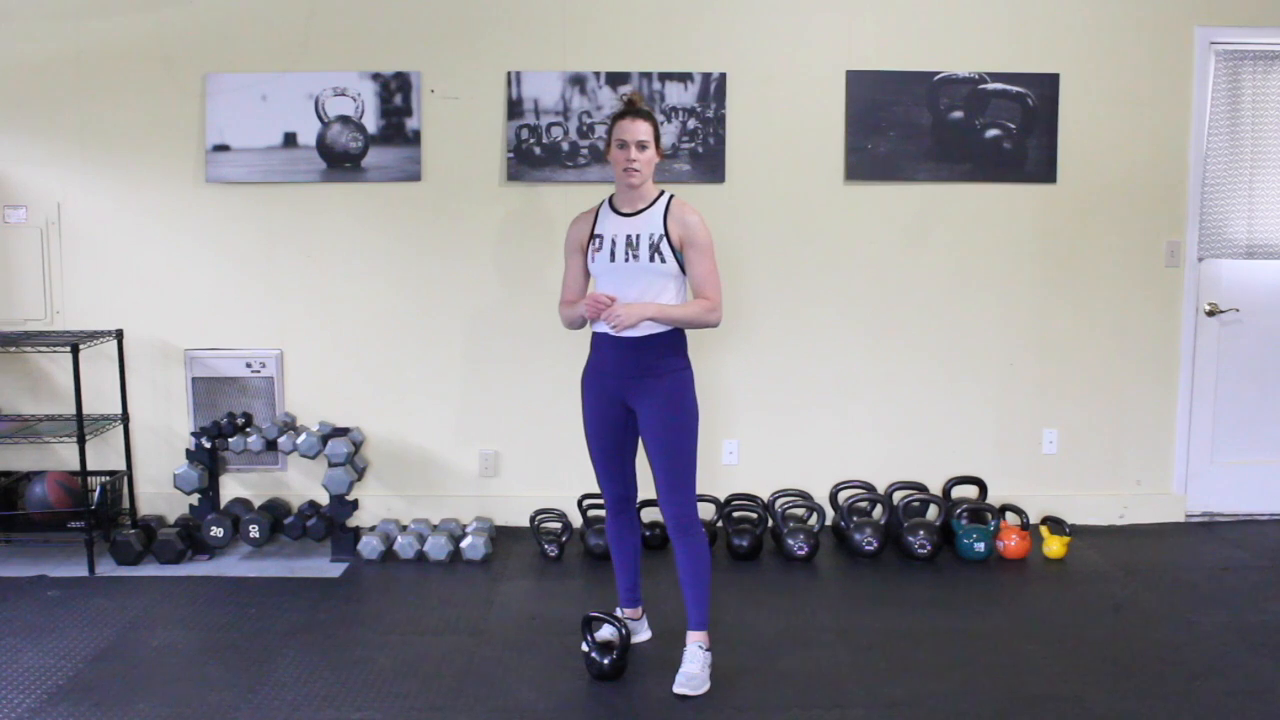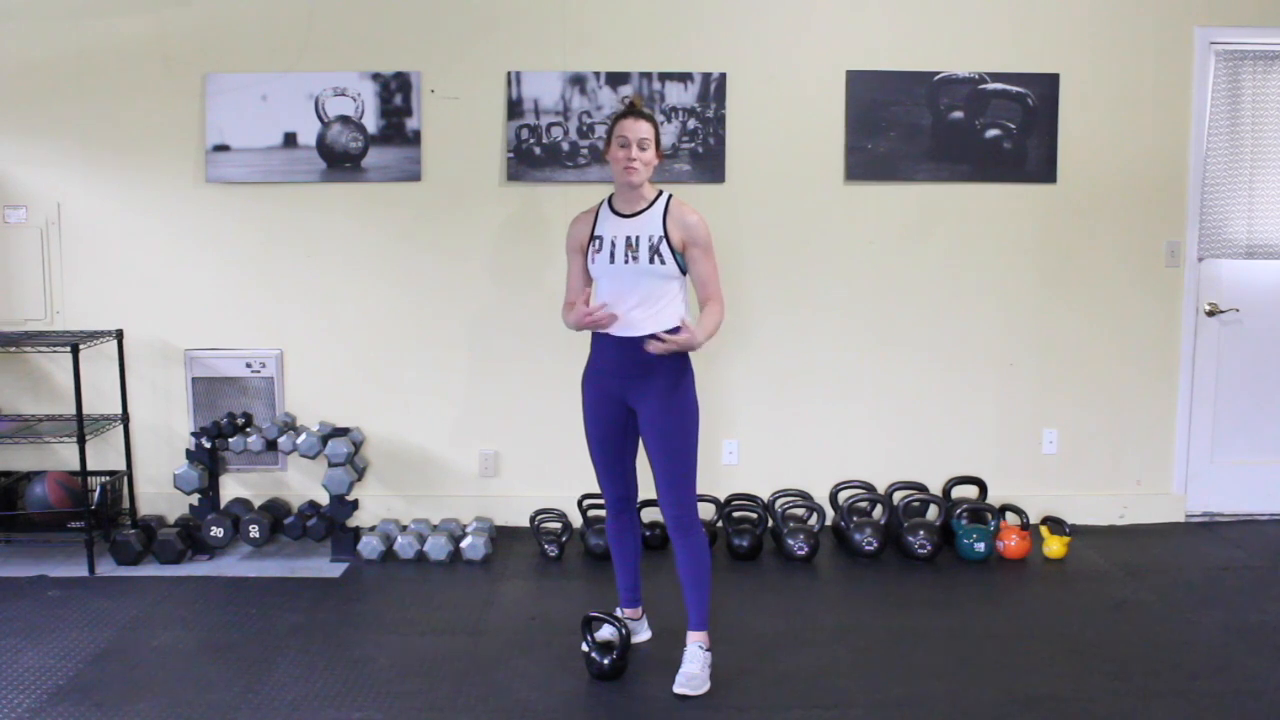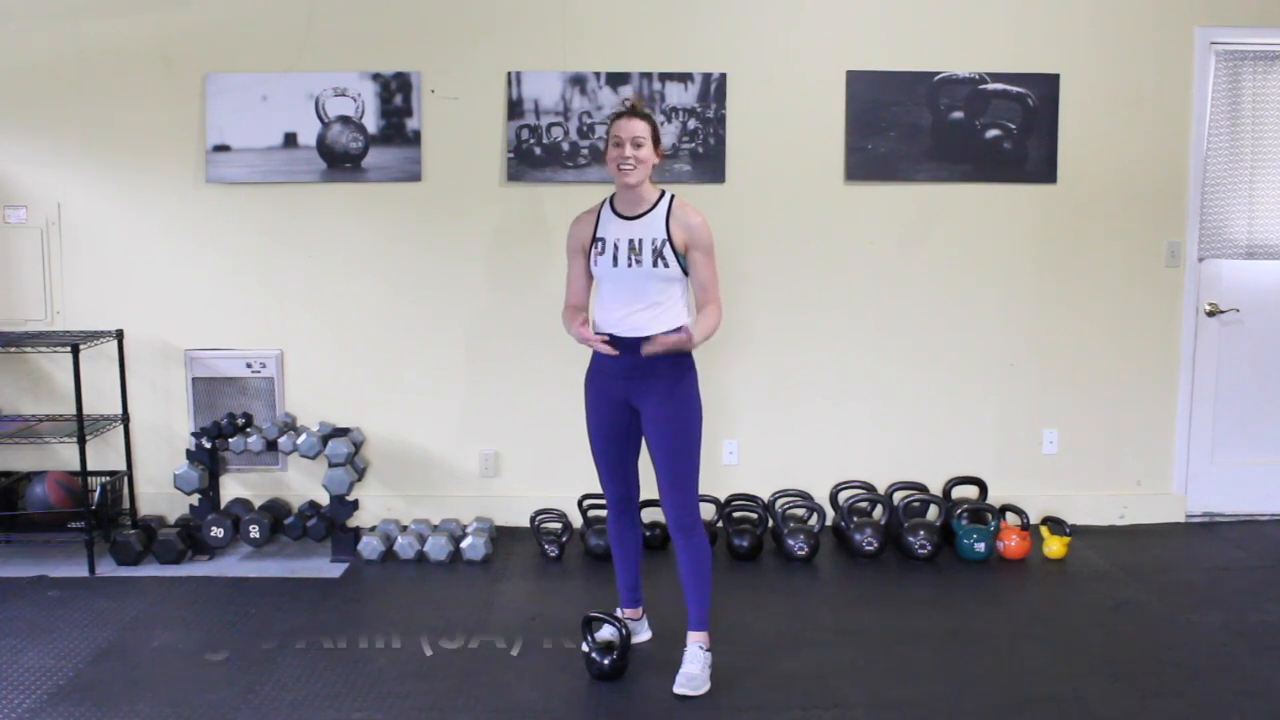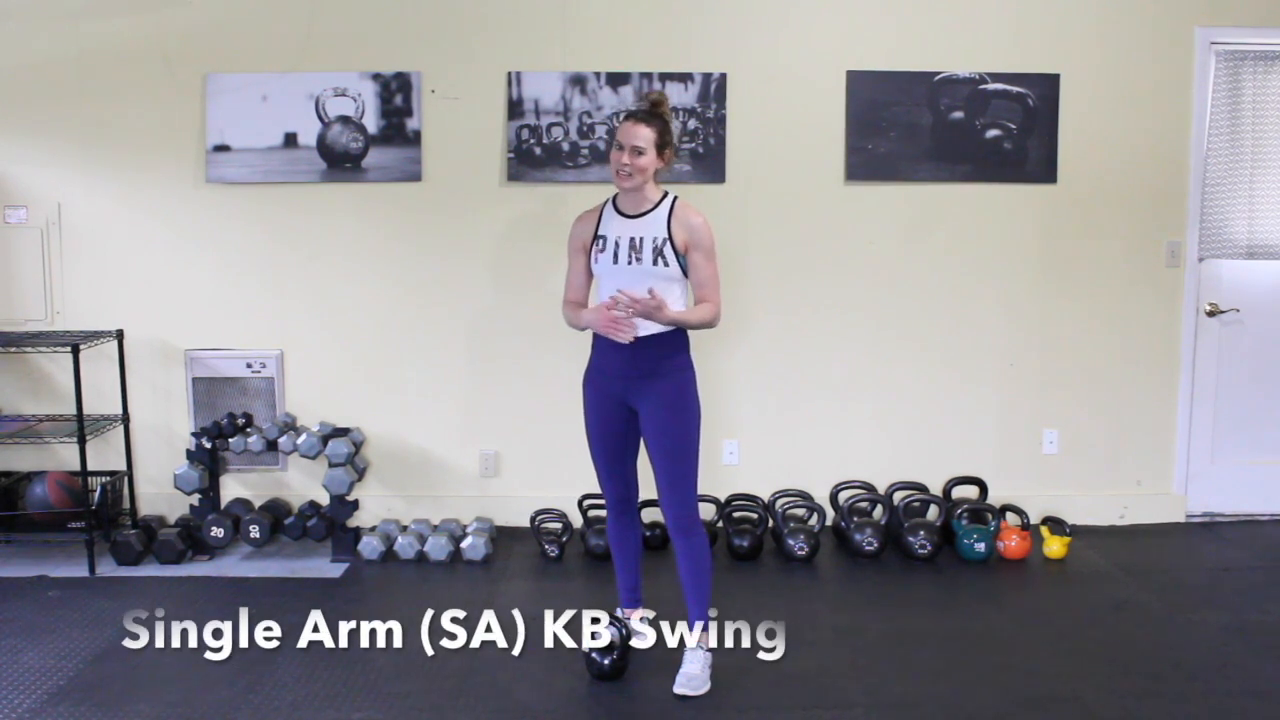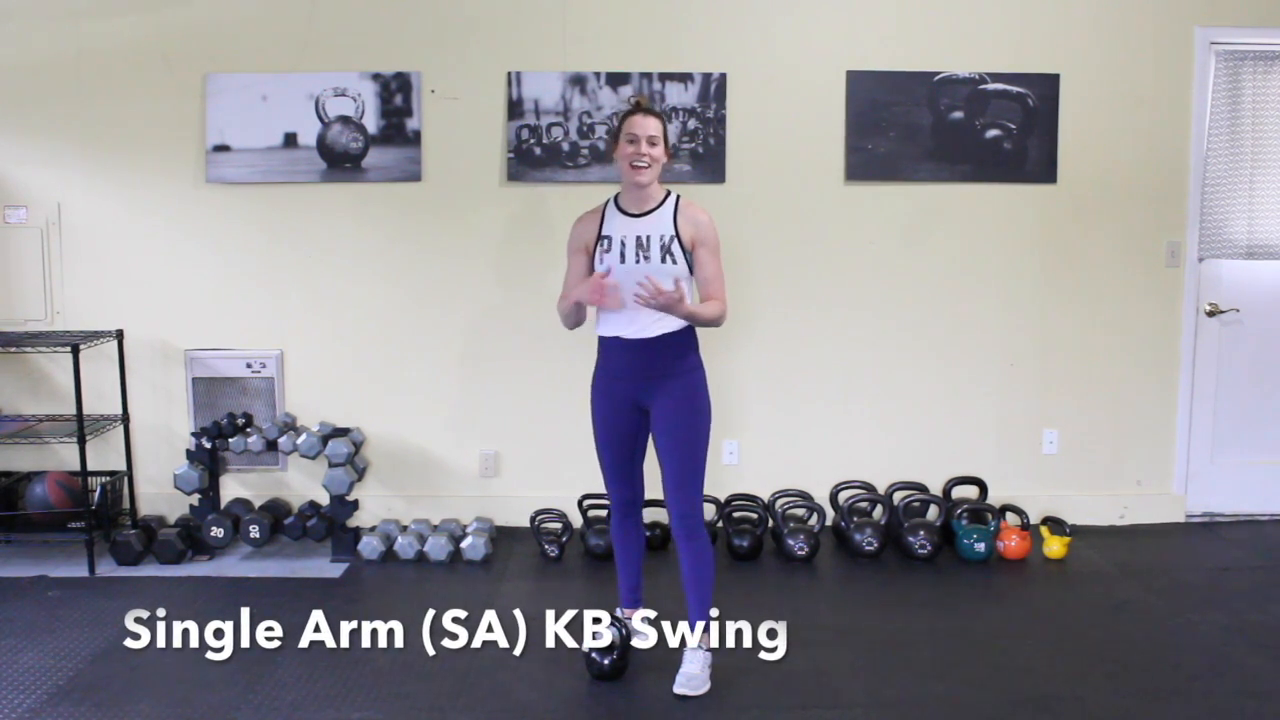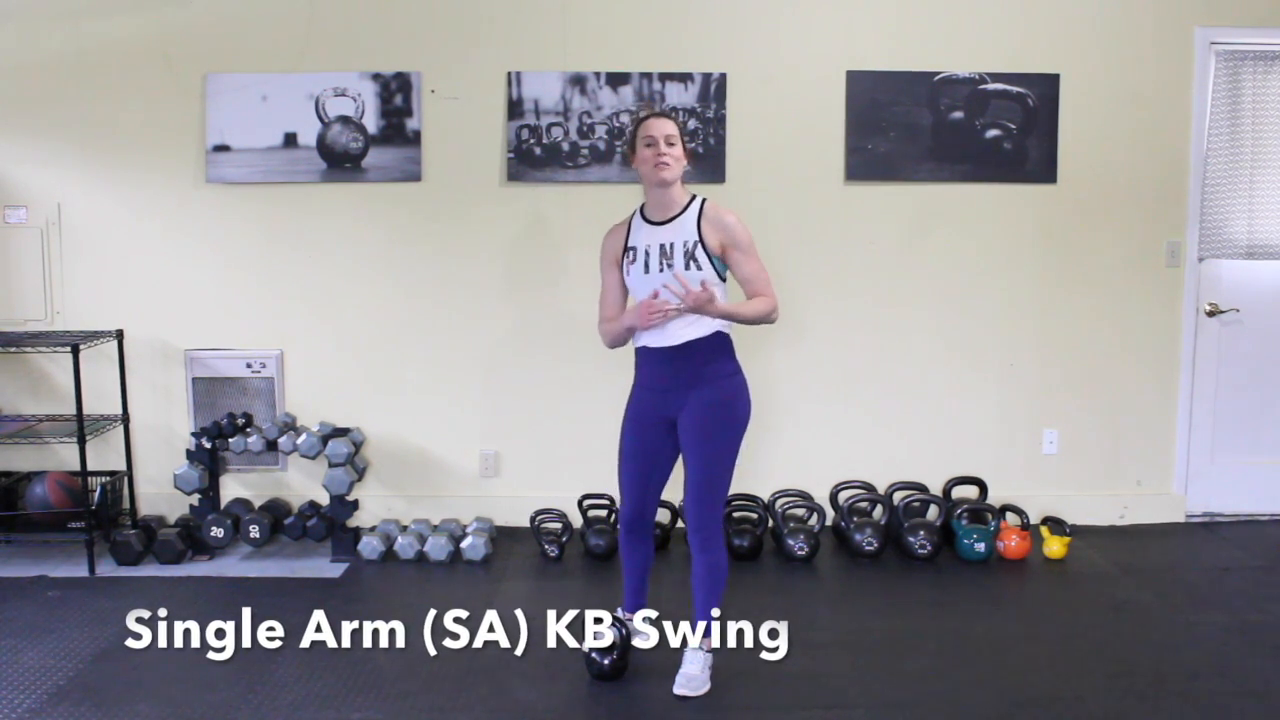
dt=0.7s
person 1, frame 1
left shoulder: (683, 219)
right shoulder: (586, 225)
left elbow: (711, 309)
right elbow: (566, 312)
left wrist: (646, 309)
right wrist: (585, 307)
left hip: (664, 371)
right hip: (603, 371)
left knee: (679, 510)
right knee: (617, 502)
left ankle: (698, 643)
right ankle: (631, 616)
person 1, frame 2
left shoulder: (683, 219)
right shoulder: (585, 224)
left elbow: (714, 302)
right elbow: (570, 305)
left wrist: (697, 336)
right wrist: (579, 317)
left hip: (665, 373)
right hip: (604, 370)
left knee: (679, 509)
right knee: (617, 501)
left ankle: (698, 643)
right ankle: (631, 616)
person 1, frame 3
left shoulder: (686, 220)
right shoulder: (587, 225)
left elbow: (711, 305)
right elbow: (573, 305)
left wrist: (692, 335)
right wrist: (580, 330)
left hip: (669, 373)
right hip: (607, 372)
left knee: (682, 510)
right knee: (619, 502)
left ankle: (698, 644)
right ankle: (631, 616)
person 1, frame 4
left shoulder: (687, 222)
right shoulder: (588, 224)
left elbow: (710, 311)
right elbow: (571, 307)
left wrist: (664, 313)
right wrist: (594, 318)
left hip: (666, 373)
right hip: (605, 373)
left knee: (681, 511)
right knee: (619, 503)
left ankle: (699, 643)
right ankle: (631, 616)
person 1, frame 5
left shoulder: (692, 220)
right shoulder: (590, 225)
left elbow: (718, 308)
right elbow: (567, 319)
left wrist: (682, 307)
right wrist: (580, 298)
left hip: (677, 375)
right hip: (614, 375)
left knee: (685, 511)
right knee: (623, 503)
left ankle: (698, 644)
right ankle: (629, 615)
person 1, frame 6
left shoulder: (718, 221)
right shoulder: (619, 237)
left elbow: (768, 305)
right elbow: (608, 332)
left wrist: (713, 307)
right wrist: (633, 318)
left hip: (712, 382)
right hip: (650, 385)
left knee: (703, 520)
right knee: (633, 512)
left ankle: (700, 646)
right ankle: (630, 619)
